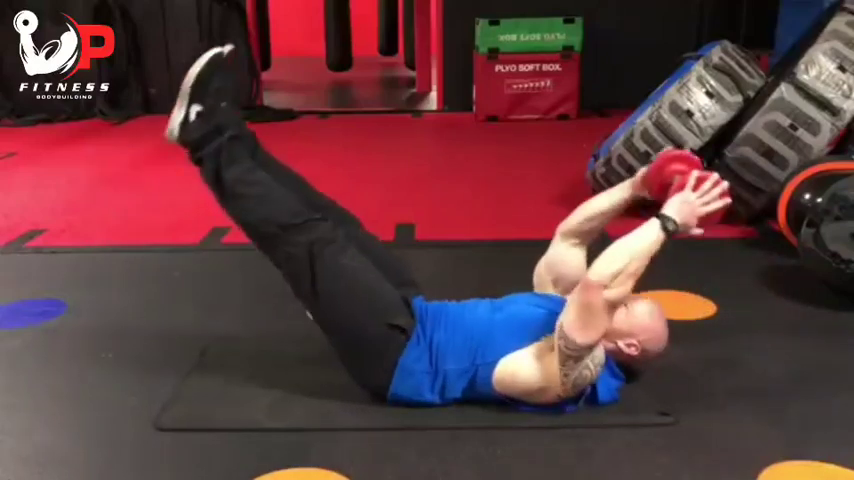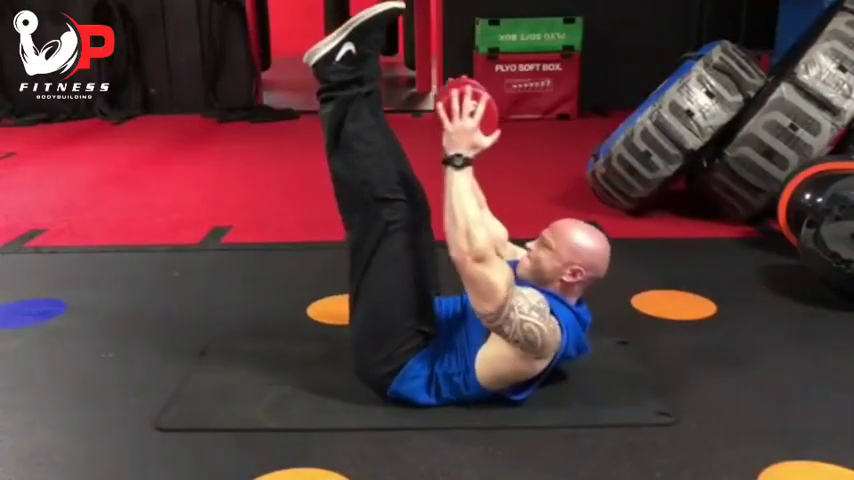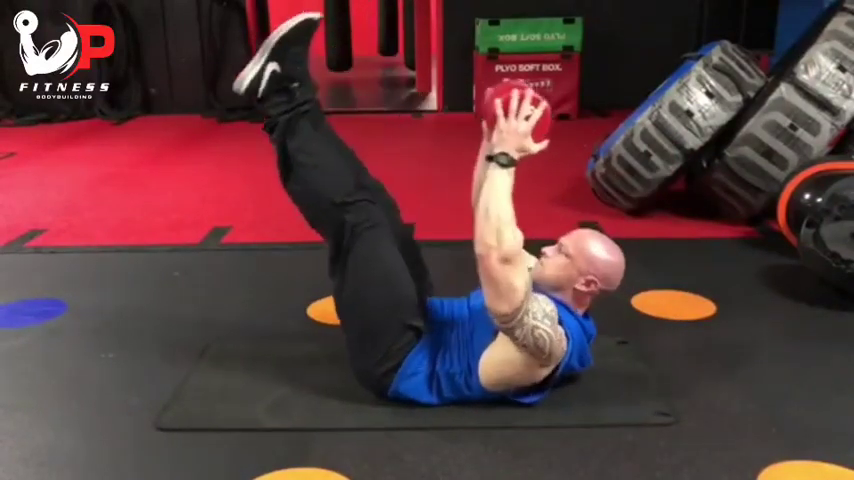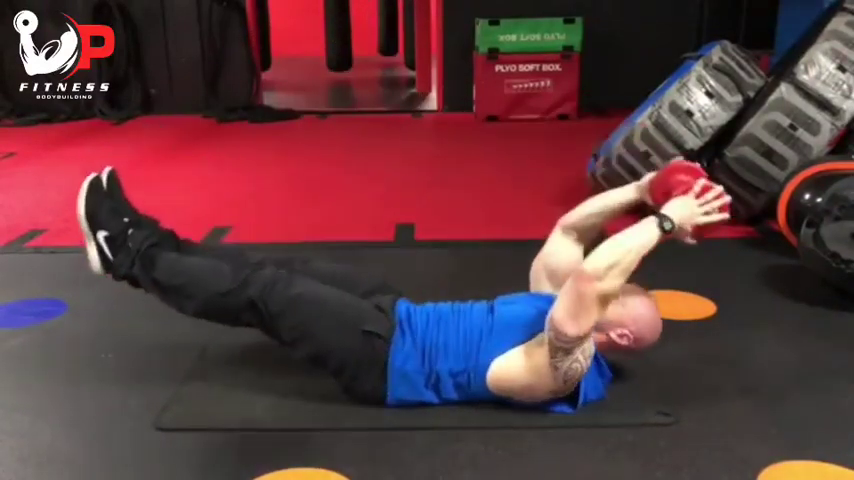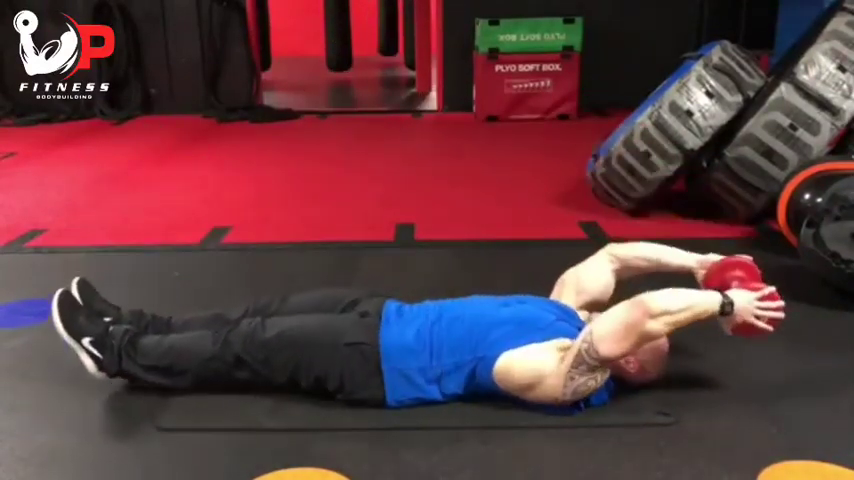
dt=1s
person 1, frame 1
left shoulder: (578, 371)
right shoulder: (567, 314)
left elbow: (600, 286)
right elbow: (570, 234)
left wrist: (665, 223)
right wrist: (637, 187)
left hip: (400, 359)
right hip: (416, 317)
left knee: (316, 241)
right knee: (332, 225)
left ankle: (215, 145)
right ankle: (221, 140)
person 1, frame 2
left shoulder: (538, 326)
right shoulder: (536, 280)
left elbow: (470, 254)
right elbow: (483, 229)
left wrist: (459, 158)
right wrist: (462, 148)
left hip: (399, 362)
right hip: (425, 330)
left knee: (387, 213)
right knee: (404, 206)
left ankle: (348, 85)
person 1, frame 3
left shoulder: (547, 336)
right shoulder: (546, 294)
left elbow: (494, 253)
right elbow: (498, 233)
left wrist: (504, 158)
right wrist: (494, 146)
left hip: (400, 361)
right hip: (425, 329)
left knee: (356, 219)
right knee: (373, 209)
left ankle: (285, 105)
right ankle: (289, 99)
person 1, frame 4
left shoulder: (569, 367)
right shoulder: (560, 307)
left elbow: (592, 276)
right elbow: (570, 231)
left wrist: (664, 223)
right wrist: (641, 192)
left hip: (389, 361)
right hip: (400, 317)
left knee: (267, 294)
right knee: (283, 273)
left ankle: (133, 257)
right ankle: (144, 244)
person 1, frame 5
left shoulder: (572, 376)
right shoulder: (570, 313)
left elbow: (642, 311)
right elbow: (619, 255)
left wrist: (724, 302)
right wrist: (706, 266)
left hip: (383, 363)
right hip: (390, 316)
left knee: (252, 349)
right knee: (263, 319)
left ankle: (121, 352)
right ankle: (132, 333)
